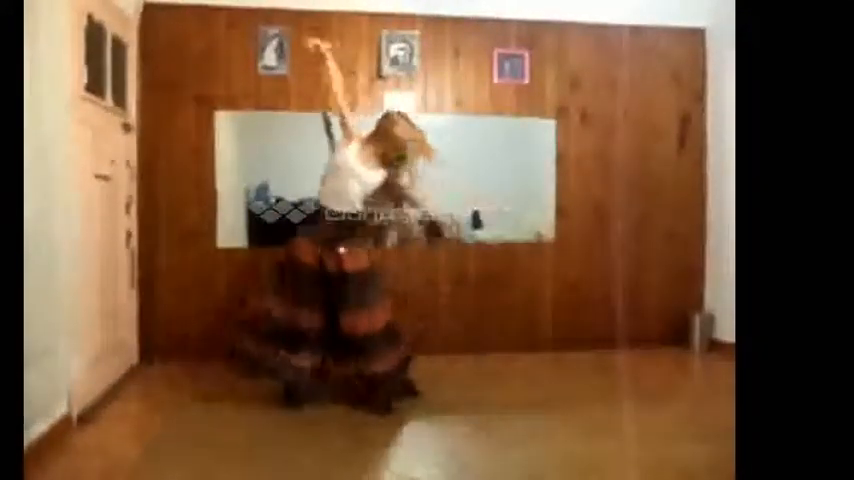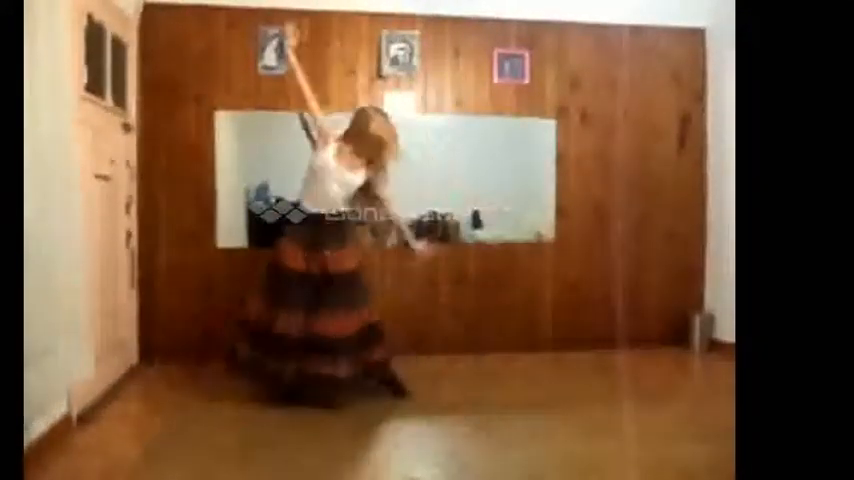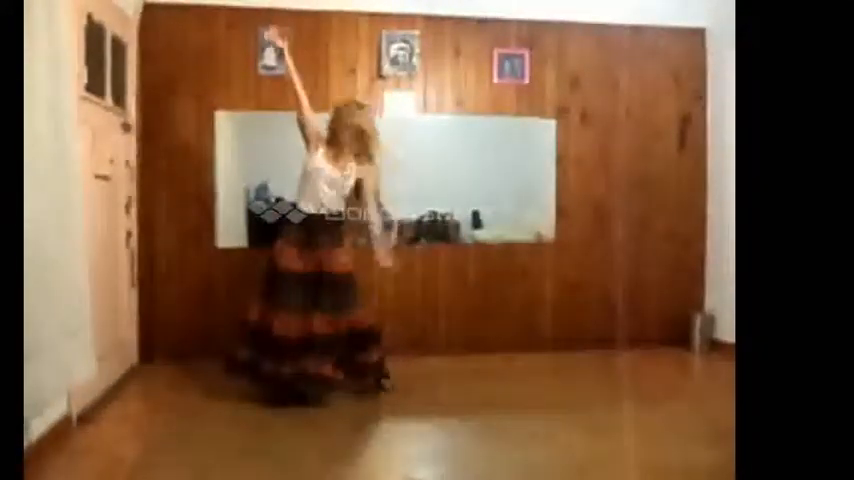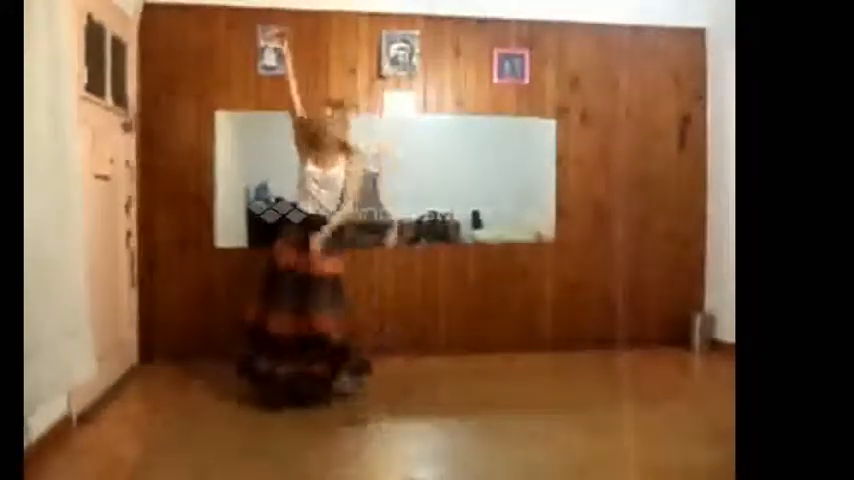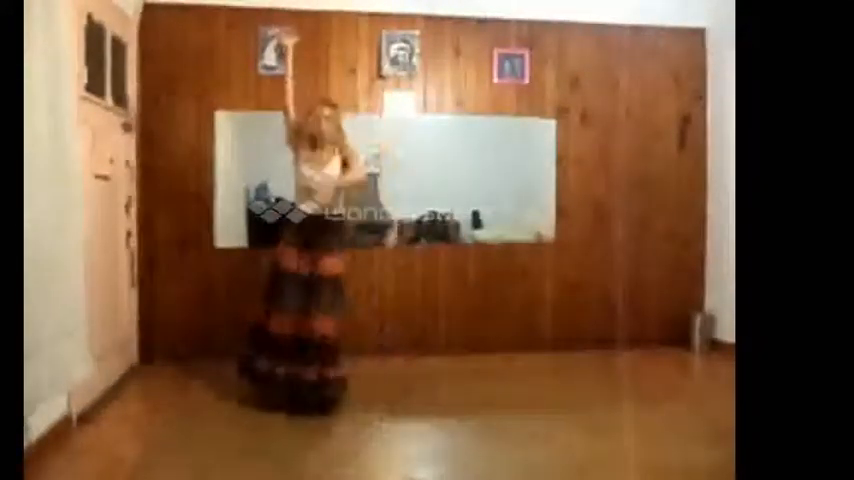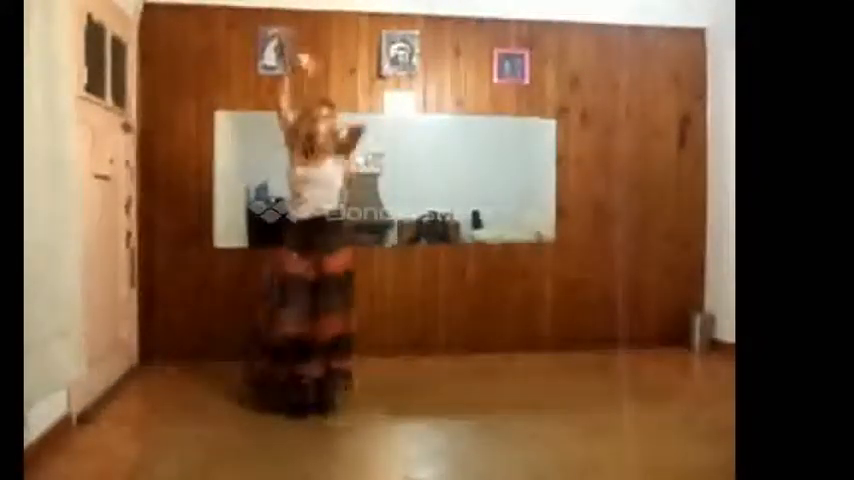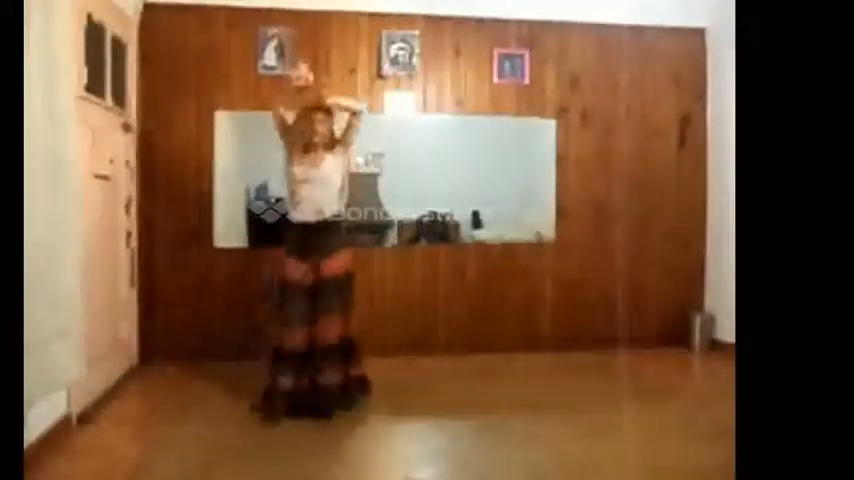
dt=0.2s
person 1, frame 1
left shoulder: (388, 169)
right shoulder: (352, 141)
left elbow: (405, 194)
right elbow: (339, 93)
right wrist: (327, 56)
left hip: (350, 233)
right hip: (318, 225)
left knee: (364, 305)
right knee: (306, 301)
left ankle: (377, 381)
right ankle: (302, 380)
person 1, frame 2
left shoulder: (371, 167)
right shoulder: (326, 142)
left elbow: (385, 205)
right elbow: (307, 96)
left wrist: (411, 239)
right wrist: (291, 51)
left hip: (337, 235)
right hip: (302, 228)
left knee: (342, 307)
right knee: (292, 304)
left ankle: (328, 379)
right ankle: (289, 379)
person 1, frame 3
left shoulder: (364, 164)
right shoulder: (316, 143)
left elbow: (370, 205)
right elbow: (302, 99)
left wrist: (381, 243)
right wrist: (286, 53)
left hip: (332, 233)
right hip: (299, 230)
left knee: (337, 309)
right knee: (289, 307)
right ankle: (285, 381)
person 1, frame 4
left shoulder: (351, 158)
right shoulder: (306, 150)
left elbow: (350, 203)
right elbow: (296, 105)
left wrist: (324, 233)
right wrist: (287, 59)
left hip: (327, 236)
right hip: (295, 232)
left knee: (322, 313)
right knee: (285, 309)
left ankle: (324, 380)
right ankle: (282, 383)
person 1, frame 5
left shoulder: (343, 154)
right shoulder: (300, 149)
left elbow: (360, 173)
right elbow: (288, 105)
left wrist: (334, 184)
right wrist: (288, 56)
left hip: (330, 235)
right hip: (298, 232)
left knee: (322, 314)
right knee: (285, 310)
left ankle: (319, 388)
right ankle: (283, 385)
person 1, frame 6
left shoulder: (340, 152)
right shoulder: (295, 150)
left elbow: (358, 128)
right elbow: (283, 108)
left wrist: (337, 134)
right wrist: (290, 70)
left hip: (331, 237)
right hip: (297, 237)
left knee: (329, 314)
right knee: (290, 315)
left ankle: (322, 388)
right ankle: (285, 387)
person 1, frame 7
left shoulder: (339, 151)
right shoulder: (292, 151)
left elbow: (358, 111)
right elbow: (278, 113)
left wrist: (326, 100)
right wrist: (297, 88)
left hip: (331, 239)
right hip: (298, 238)
left knee: (330, 318)
right knee: (295, 318)
left ankle: (329, 392)
right ankle: (289, 393)
